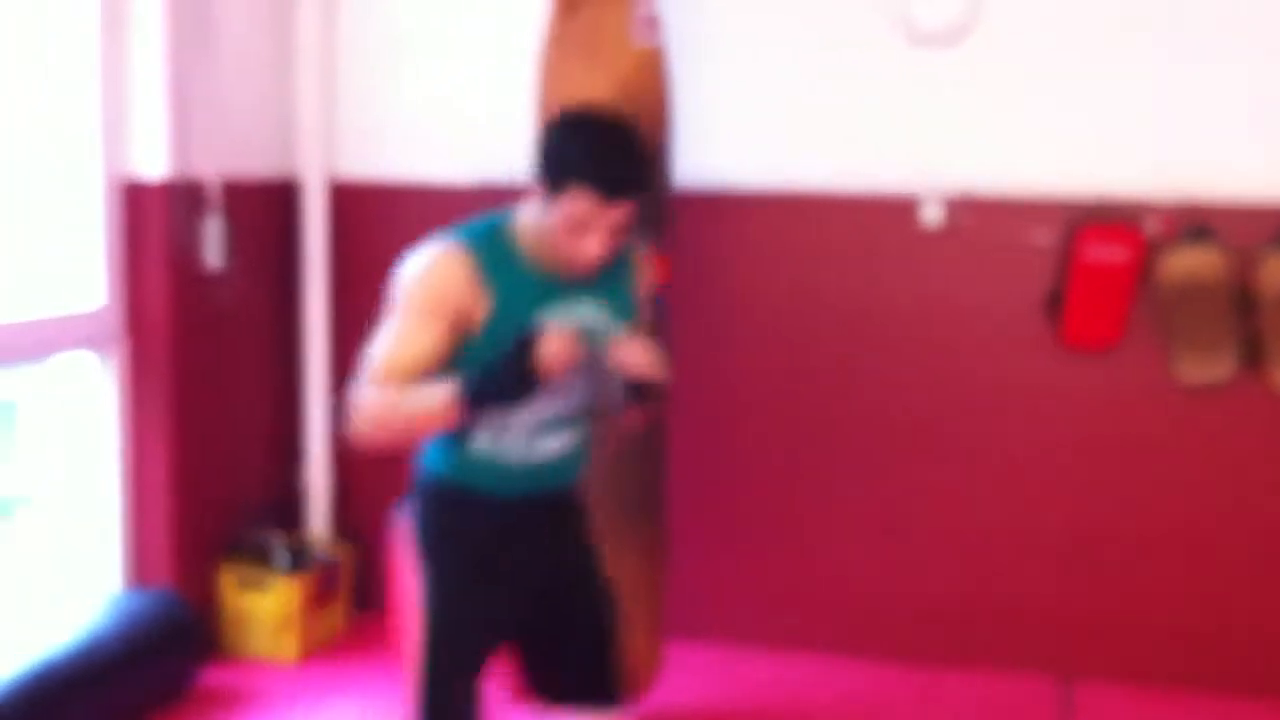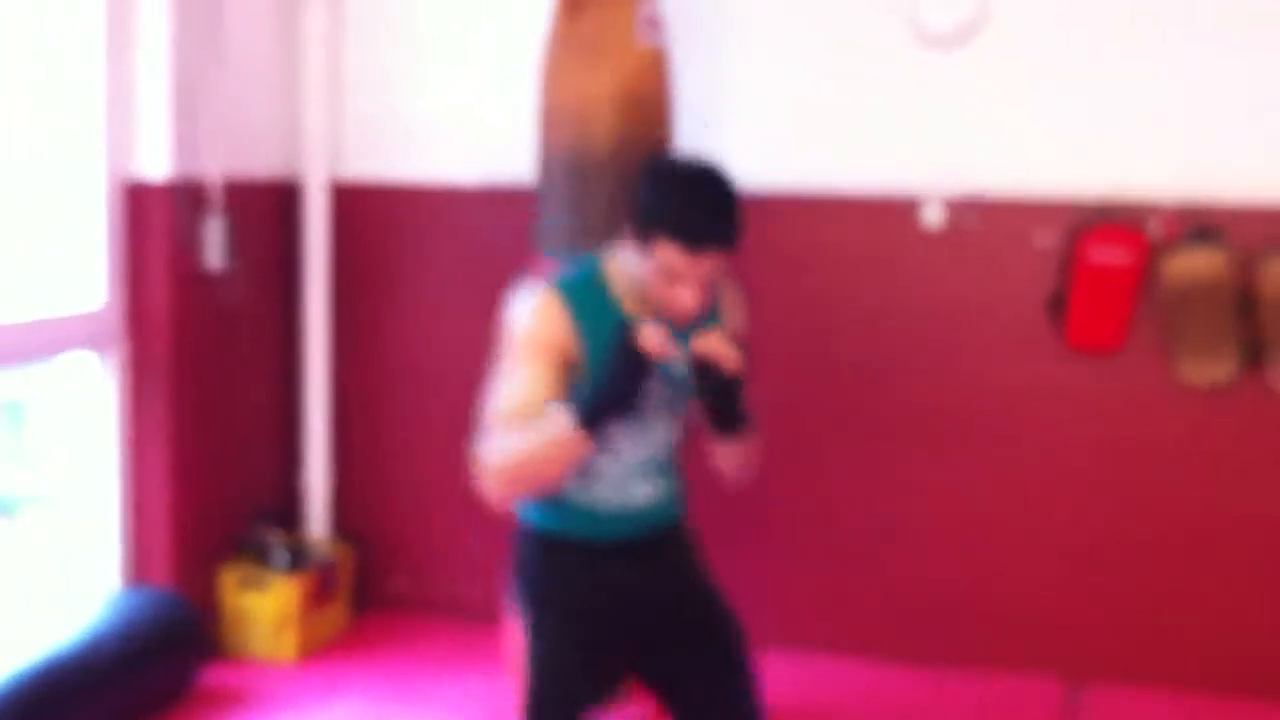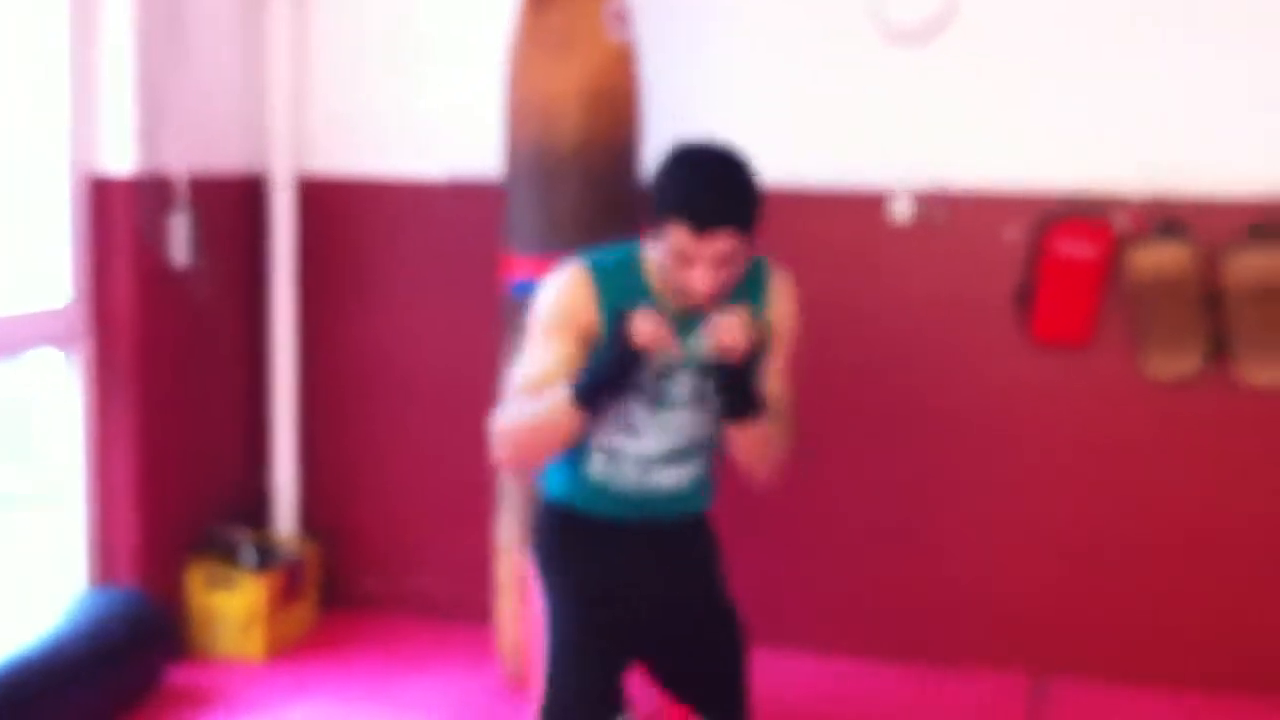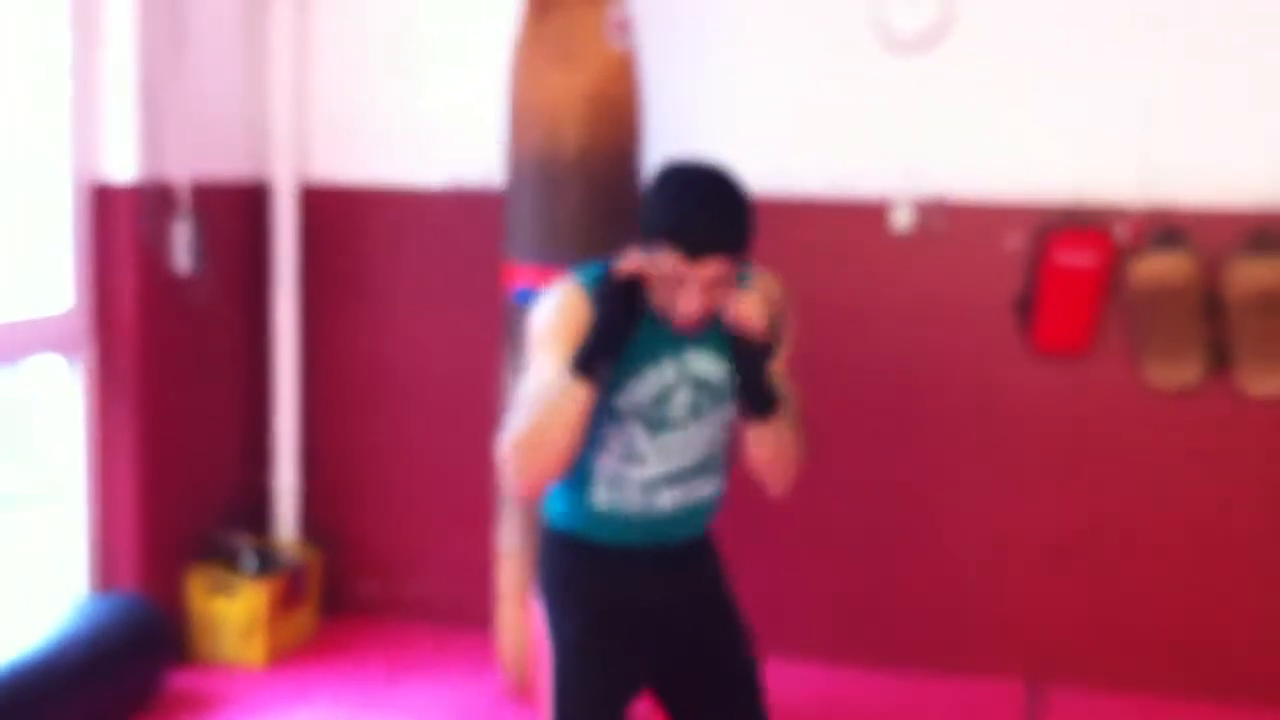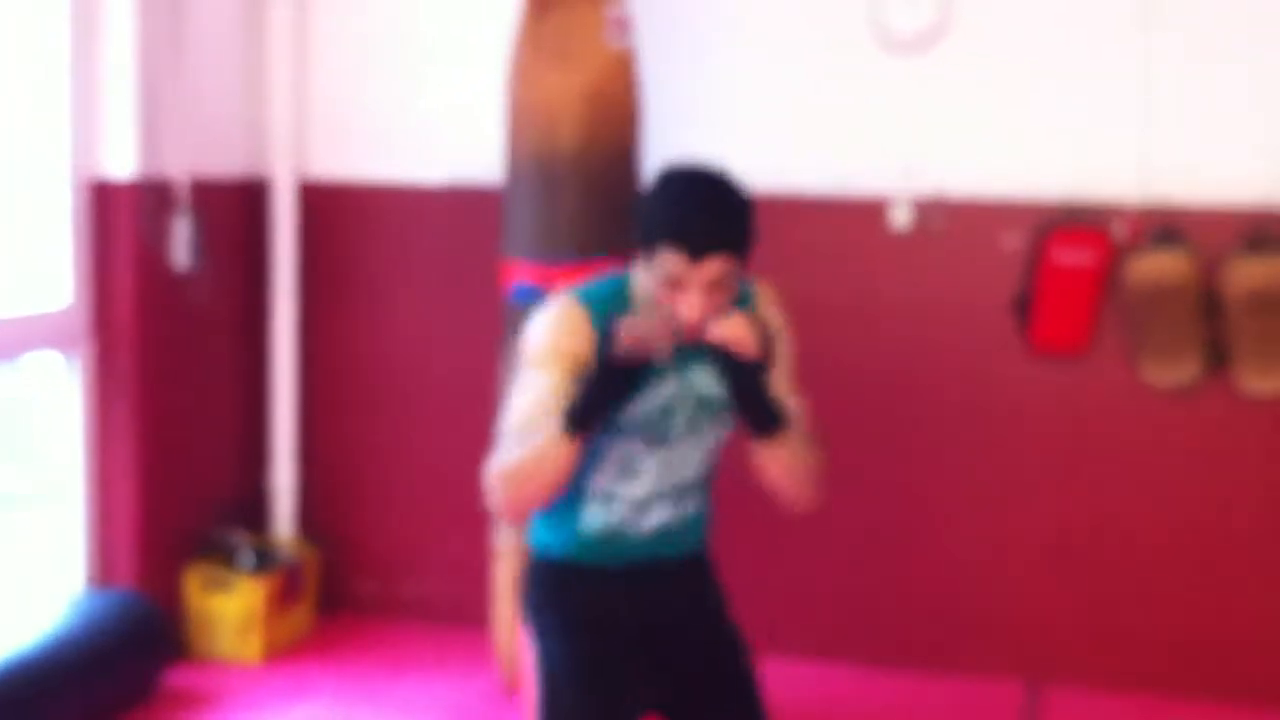
dt=0.2s
person 1, frame 1
left shoulder: (625, 265)
right shoulder: (450, 268)
right elbow: (368, 415)
left wrist: (642, 375)
right wrist: (491, 384)
left hip: (554, 522)
right hip: (460, 528)
person 1, frame 2
left shoulder: (719, 305)
right shoulder: (549, 313)
left elbow: (738, 471)
right elbow: (500, 479)
left wrist: (726, 408)
right wrist: (604, 398)
left hip: (659, 555)
right hip: (564, 566)
person 1, frame 3
left shoulder: (769, 295)
right shoulder: (581, 290)
left elbow: (765, 464)
right elbow: (509, 445)
left wrist: (737, 383)
right wrist: (603, 376)
left hip: (681, 544)
right hip: (584, 542)
person 1, frame 4
left shoulder: (757, 304)
right shoulder: (575, 307)
left elbow: (779, 475)
right elbow: (523, 473)
left wrist: (754, 372)
right wrist: (598, 348)
left hip: (687, 564)
right hip: (590, 567)
person 1, frame 5
left shoulder: (756, 318)
right shoulder: (570, 325)
left elbow: (801, 489)
right elbow: (508, 495)
left wrist: (755, 393)
right wrist: (600, 393)
left hip: (681, 582)
right hip: (582, 590)
